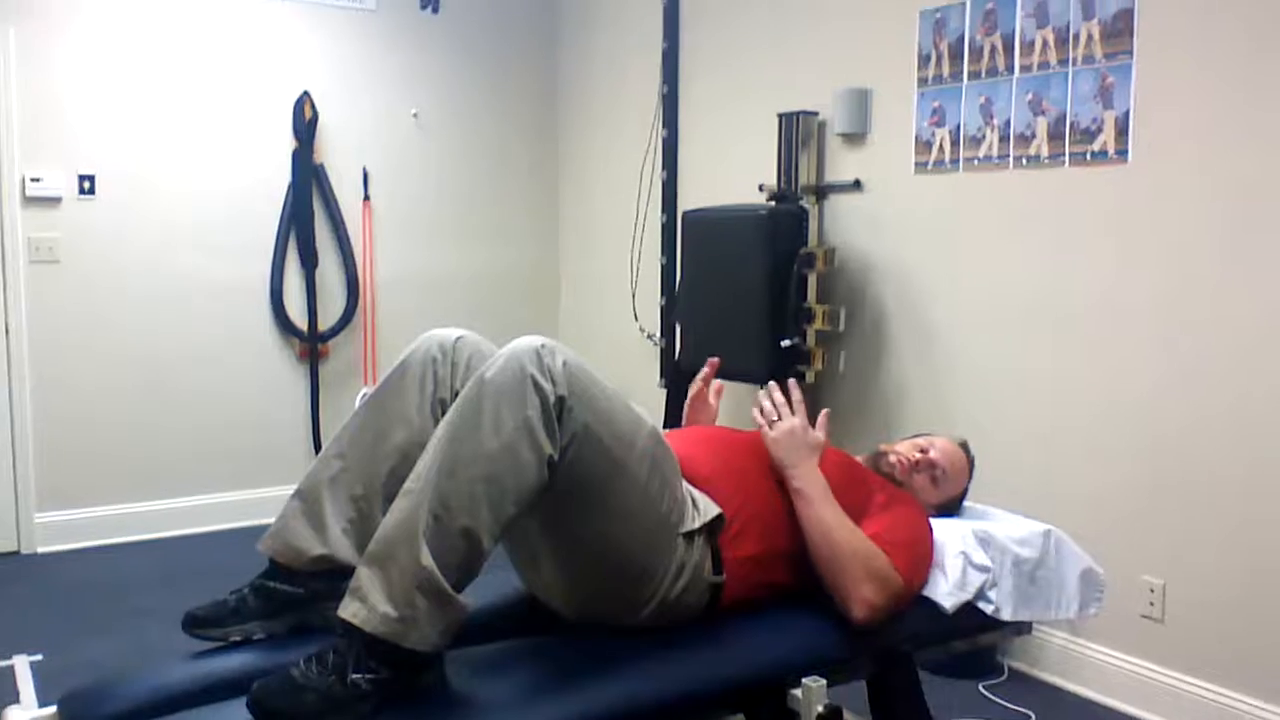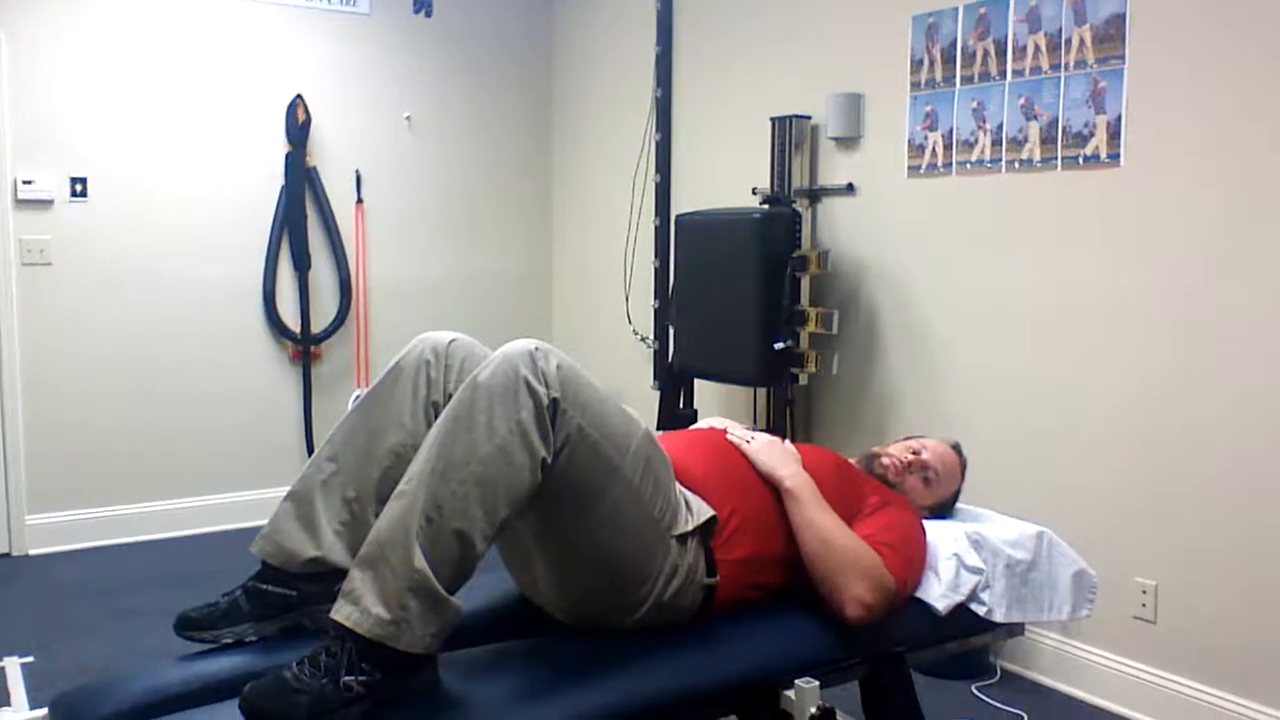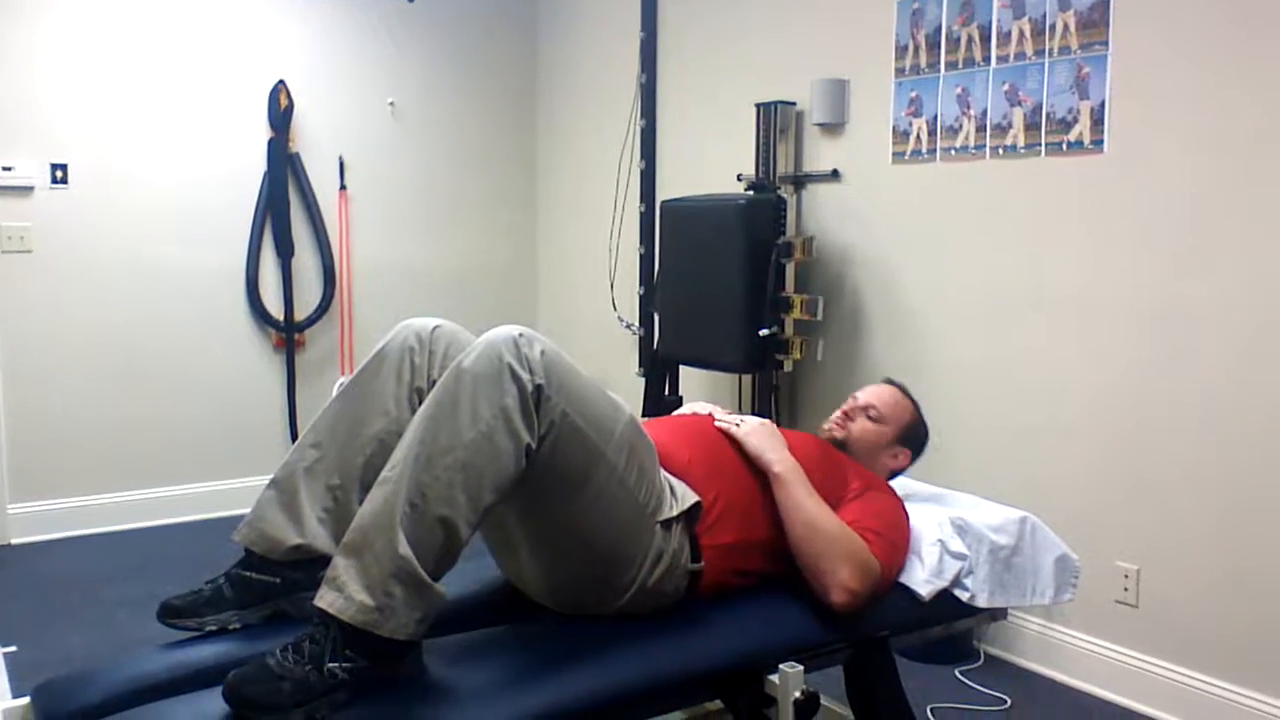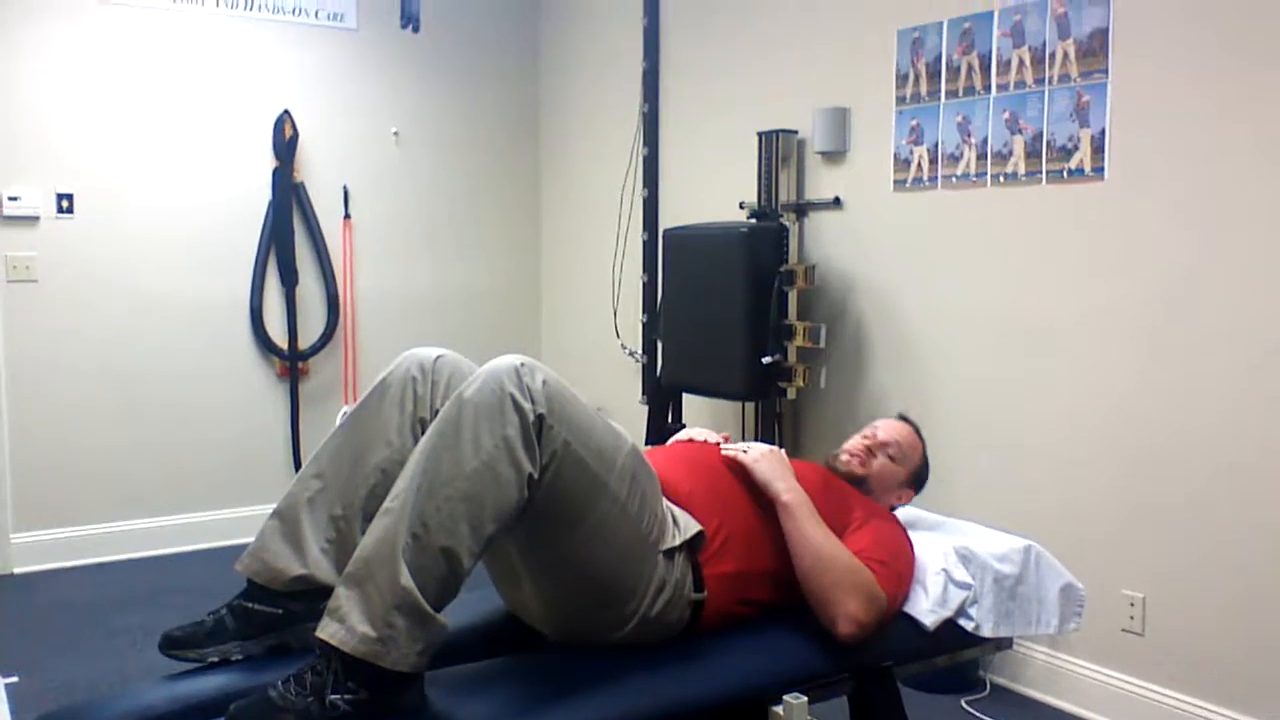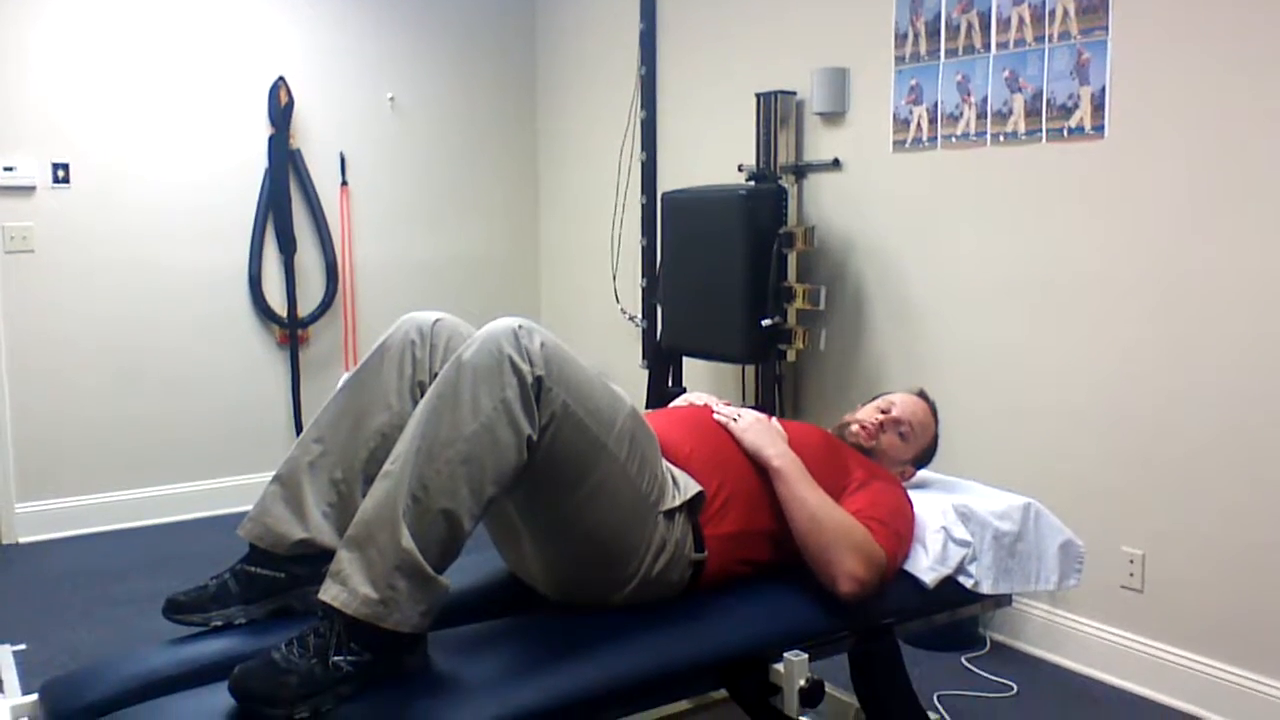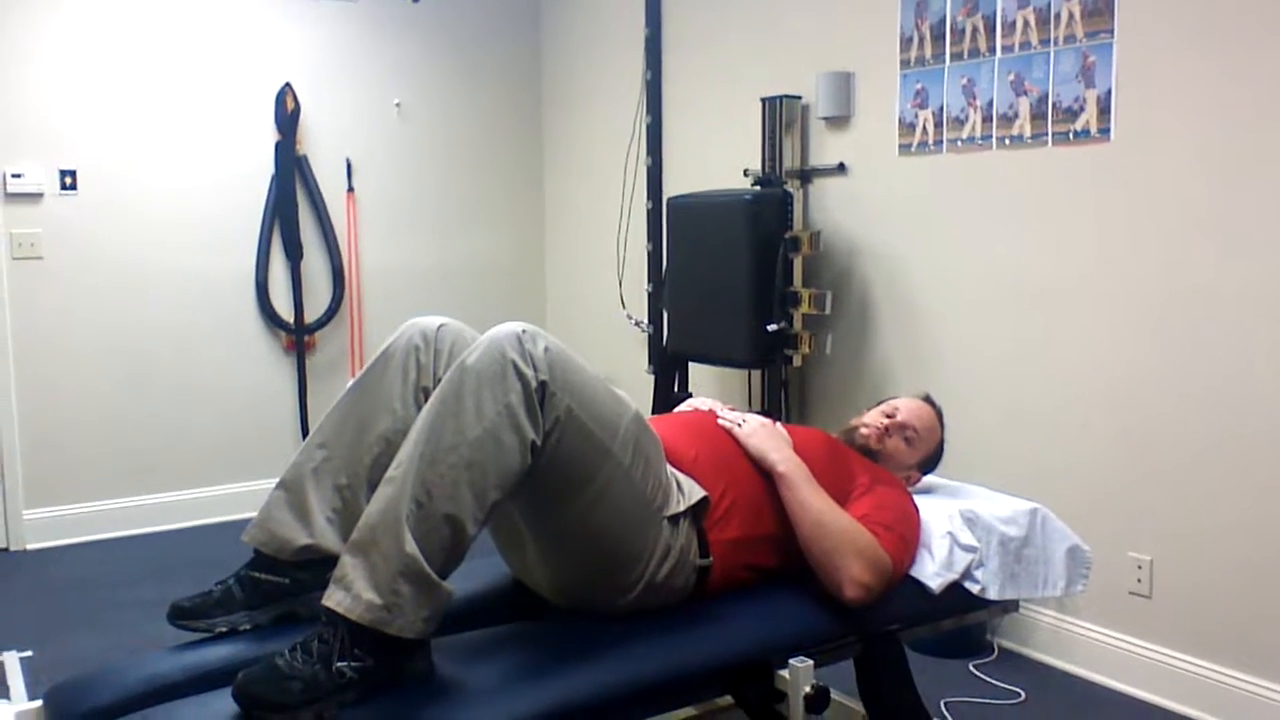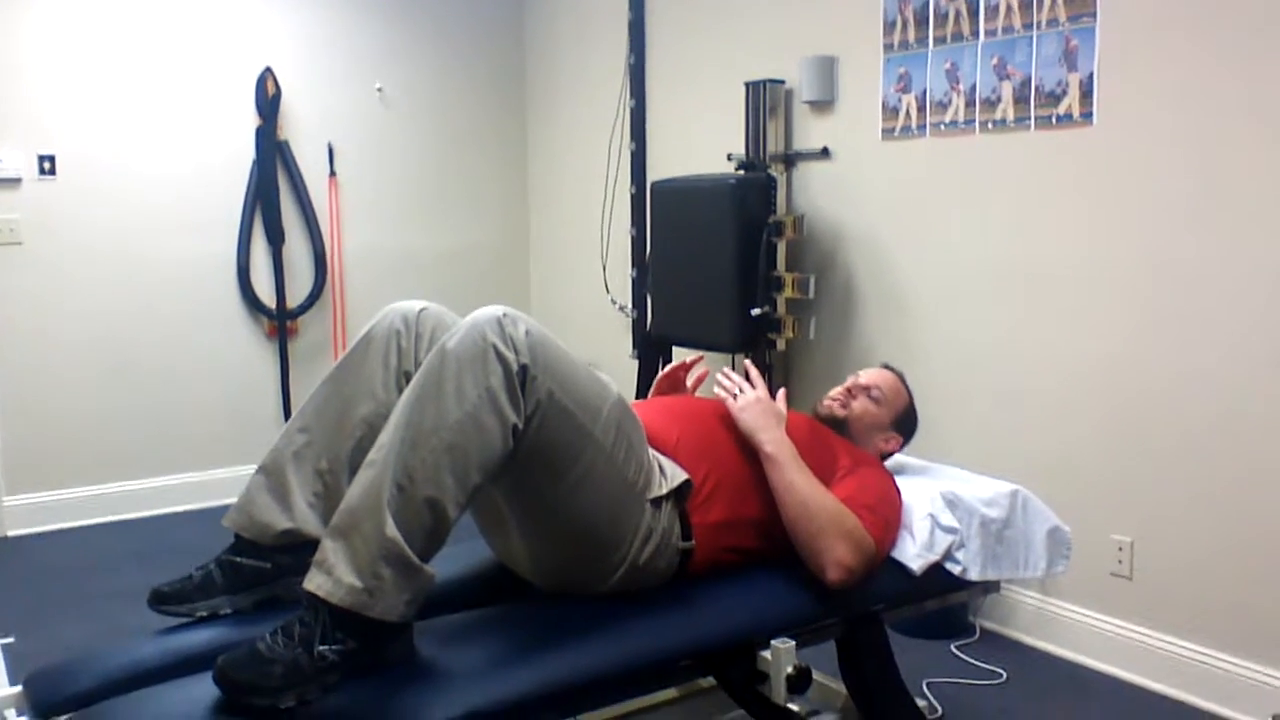
dt=0.7s
person 1, frame 1
left shoulder: (900, 519)
right shoulder: (810, 458)
left elbow: (863, 599)
left wrist: (802, 469)
right wrist: (696, 434)
left hip: (676, 552)
right hip: (576, 534)
left knee: (535, 366)
right knee: (449, 354)
left ankle: (388, 641)
right ankle: (309, 575)
person 1, frame 2
left shoulder: (891, 520)
right shoulder: (793, 459)
left elbow: (857, 597)
left wrist: (789, 476)
right wrist: (697, 440)
left hip: (670, 551)
right hip: (568, 536)
left knee: (529, 370)
right knee: (442, 358)
left ankle: (382, 642)
right ankle: (299, 577)
person 1, frame 3
left shoulder: (873, 500)
right shoulder: (766, 442)
left elbow: (842, 584)
left wrist: (777, 460)
right wrist: (690, 426)
left hip: (658, 538)
right hip: (552, 527)
left knee: (513, 356)
right knee: (427, 344)
left ankle: (366, 629)
right ankle: (285, 561)
person 1, frame 4
left shoulder: (875, 528)
right shoulder: (767, 470)
left elbow: (850, 614)
left wrist: (785, 488)
right wrist: (675, 449)
left hip: (658, 569)
right hip: (554, 550)
left knee: (515, 386)
right knee: (430, 373)
right ankle: (287, 593)
person 1, frame 5
left shoulder: (879, 492)
right shoulder: (768, 430)
left elbow: (849, 573)
left wrist: (776, 455)
right wrist: (686, 411)
left hip: (658, 527)
right hip: (556, 516)
left knee: (514, 349)
right knee: (428, 338)
left ankle: (371, 622)
right ankle: (289, 556)
person 1, frame 6
left shoulder: (882, 495)
right shoulder: (775, 435)
left elbow: (854, 579)
left wrist: (783, 460)
right wrist: (684, 420)
left hip: (664, 533)
right hip: (559, 521)
left knee: (518, 354)
right knee: (432, 342)
left ankle: (373, 628)
right ankle: (292, 563)
person 1, frame 7
left shoulder: (864, 476)
right shoulder: (769, 423)
left elbow: (838, 561)
left wrist: (771, 441)
right wrist: (655, 408)
left hip: (647, 516)
right hip: (543, 505)
left knee: (499, 338)
right knee: (414, 328)
left ankle: (355, 613)
right ankle: (275, 546)
